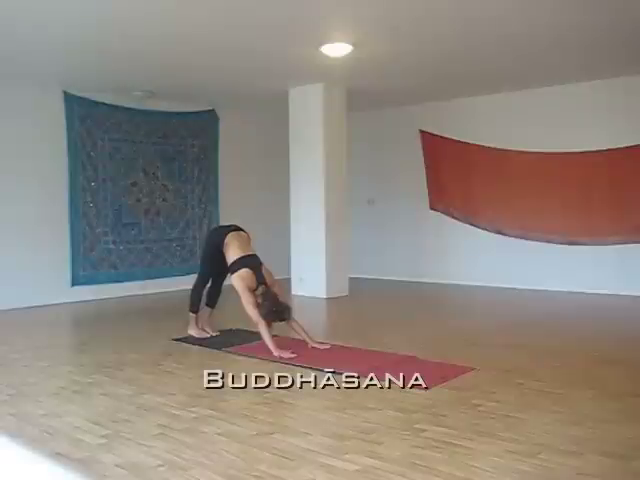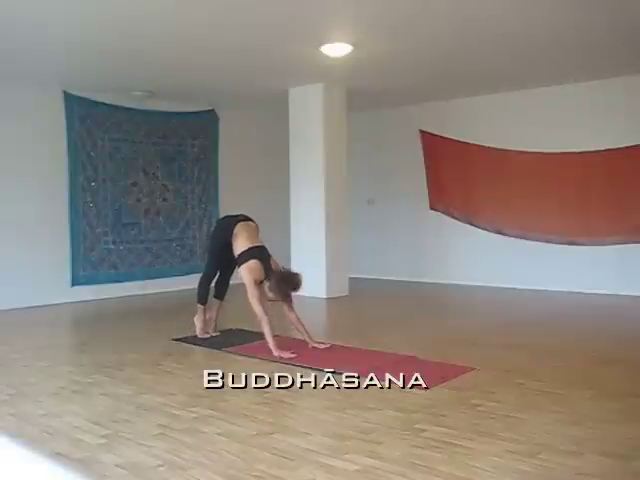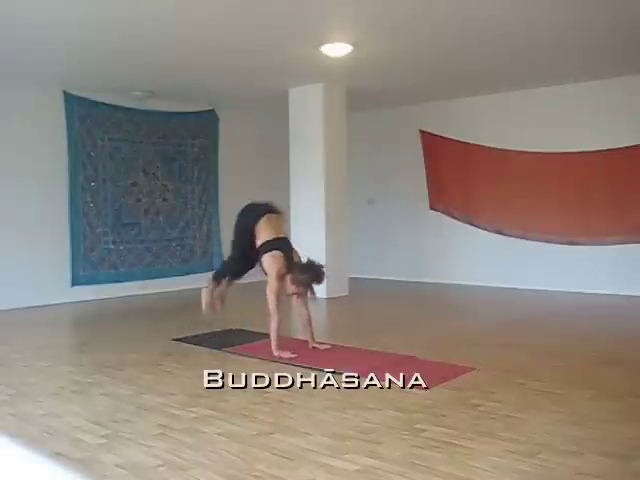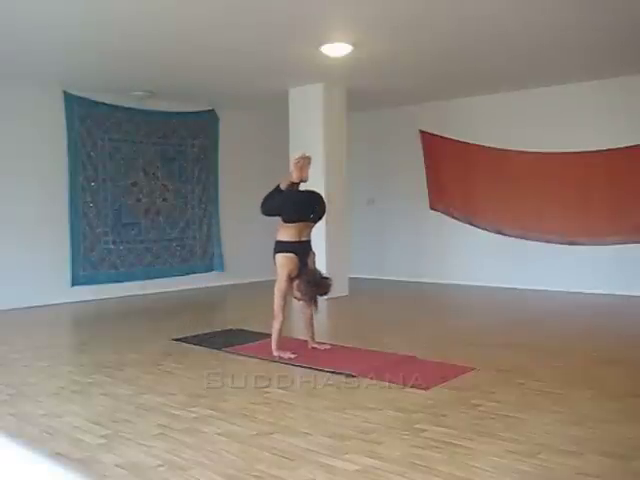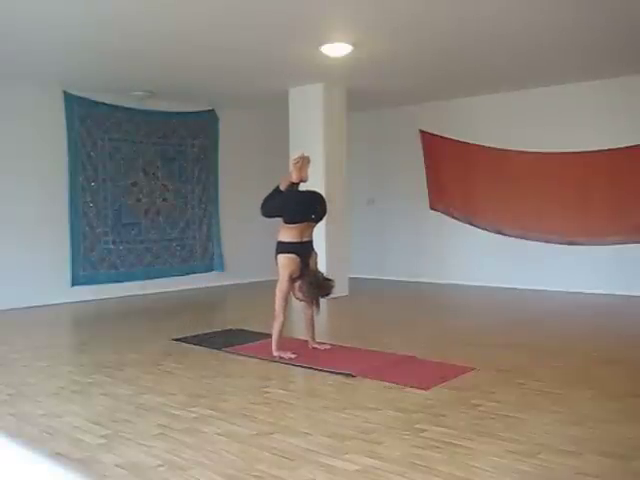
dt=1s
person 1, frame 1
left shoulder: (270, 283)
right shoulder: (243, 283)
left elbow: (288, 316)
right elbow: (259, 322)
left wrist: (311, 341)
right wrist: (275, 350)
right hip: (219, 238)
left knee: (217, 282)
right knee: (203, 281)
left ankle: (204, 321)
right ankle: (193, 325)
person 1, frame 2
left shoulder: (277, 275)
right shoulder: (251, 275)
left elbow: (290, 311)
right elbow: (262, 317)
left wrist: (310, 341)
right wrist: (275, 350)
right hip: (227, 228)
left knee: (225, 275)
right knee: (210, 273)
left ankle: (212, 316)
right ankle: (200, 316)
person 1, frame 3
left shoulder: (296, 268)
right shoulder: (275, 269)
left elbow: (302, 307)
right elbow: (273, 313)
left wrist: (312, 341)
right wrist: (276, 349)
right hip: (252, 215)
left knee: (245, 265)
right knee: (237, 262)
left ankle: (222, 287)
right ankle: (213, 286)
person 1, frame 4
left shoulder: (307, 273)
right shoulder: (286, 275)
left elbow: (308, 309)
right elbow: (279, 315)
left wrist: (311, 341)
right wrist: (275, 350)
right hip: (294, 209)
person 1, frame 5
left shoulder: (310, 271)
right shoulder: (288, 274)
left elbow: (309, 309)
right elbow: (279, 314)
left wrist: (312, 341)
right wrist: (275, 350)
